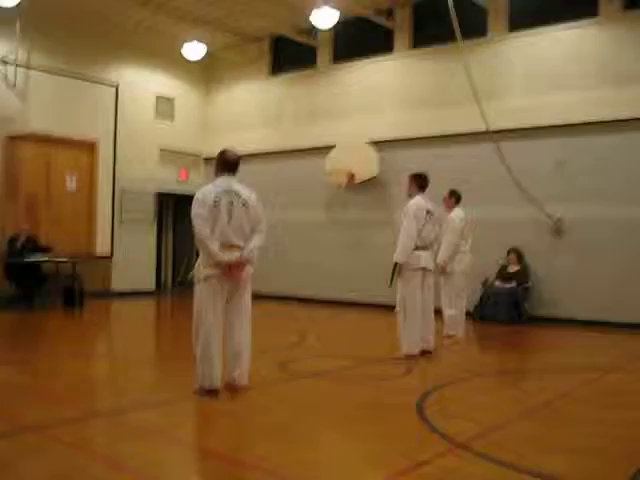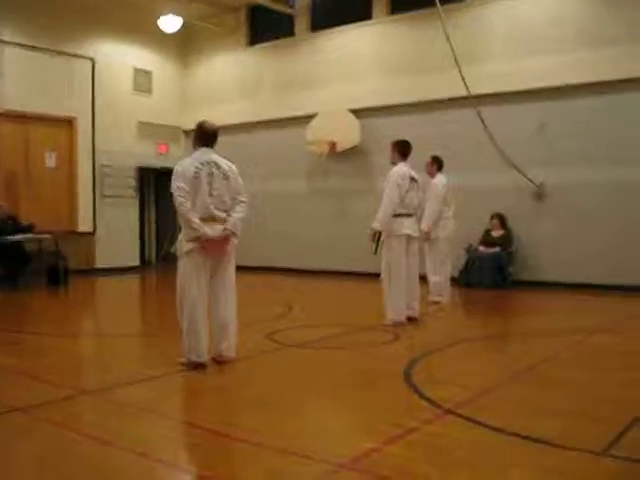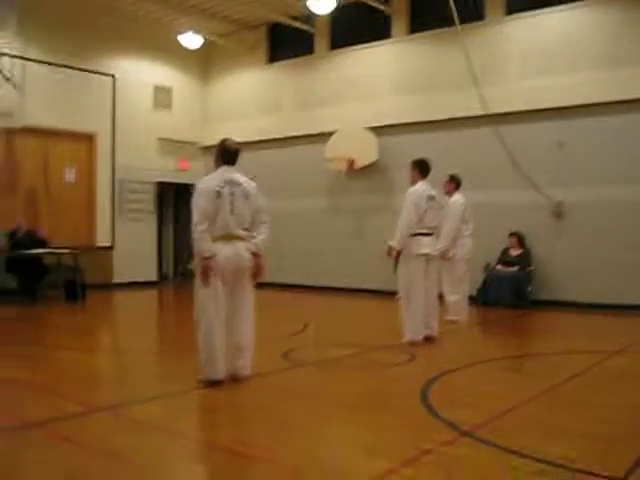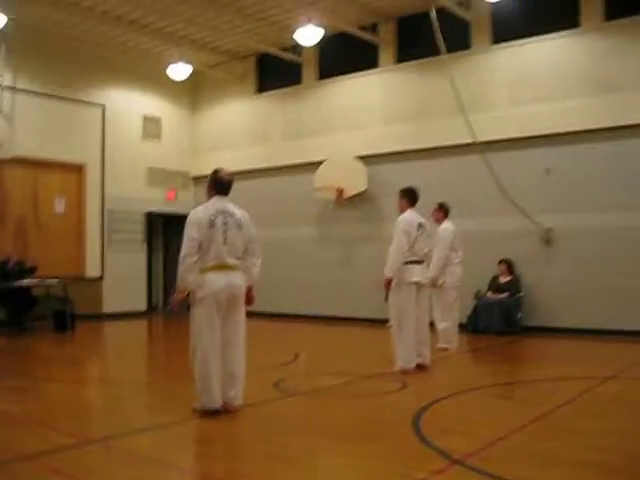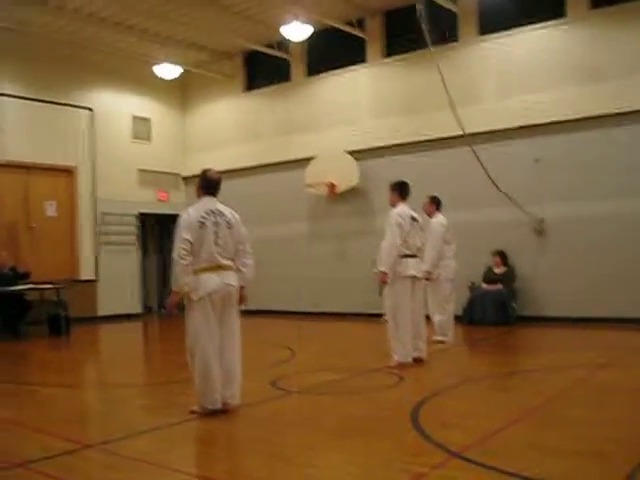
dt=0.3s
person 1, frame 1
left shoulder: (205, 194)
right shoulder: (249, 196)
left elbow: (202, 231)
right elbow: (259, 230)
left wrist: (220, 259)
right wrist: (244, 257)
left hip: (214, 264)
right hip: (240, 264)
left knee: (209, 324)
right knee: (239, 323)
left ankle: (210, 381)
right ankle: (238, 378)
person 1, frame 2
left shoulder: (184, 167)
right shoulder: (229, 167)
left elbow: (183, 204)
right elbow: (241, 202)
left wrist: (201, 233)
right wrist: (228, 231)
left hip: (195, 237)
right hip: (223, 235)
left knee: (194, 298)
right knee: (224, 295)
left ankle: (196, 354)
right ankle: (225, 350)
person 1, frame 3
left shoulder: (206, 184)
right shoulder: (250, 186)
left elbow: (200, 224)
right elbow: (260, 223)
left wrist: (202, 257)
right wrist: (257, 255)
left hip: (215, 252)
right hip: (242, 252)
left knee: (211, 314)
right knee: (241, 313)
left ankle: (213, 371)
right ankle: (240, 368)
person 1, frame 4
left shoulder: (199, 214)
right shoulder: (242, 216)
left elbow: (189, 254)
right elbow: (252, 254)
left wrist: (182, 288)
right wrist: (249, 285)
left hip: (208, 282)
right hip: (235, 281)
left knee: (206, 344)
right knee: (233, 343)
left ankle: (210, 401)
right ankle: (232, 398)
person 1, frame 5
left shoulder: (189, 215)
right shoulder: (232, 216)
left elbow: (182, 256)
right elbow: (244, 254)
left wrist: (177, 289)
right wrist: (242, 285)
left hip: (201, 284)
right hip: (228, 282)
left knee: (204, 345)
right knee: (229, 343)
left ankle: (210, 402)
right ankle: (229, 398)
person 2, frame 1
left shoulder: (413, 205)
right shoulder: (430, 208)
left elbow: (408, 234)
right elbow: (433, 235)
left wrist: (399, 259)
right wrist: (428, 255)
left hip: (413, 258)
right hip: (427, 258)
left knee: (409, 305)
right knee: (425, 303)
left ankle: (411, 347)
right ankle: (426, 344)
person 2, frame 2
left shoulder: (396, 173)
right shoulder: (413, 176)
left elbow: (389, 202)
right elbow: (416, 202)
left wrist: (378, 226)
right wrist: (412, 222)
left hip: (396, 225)
right hip: (411, 225)
left knee: (394, 272)
right knee: (410, 270)
left ankle: (397, 314)
right ankle: (411, 311)
person 2, frame 3
left shoulder: (414, 192)
right shoulder: (433, 194)
left elbow: (407, 221)
right elbow: (436, 222)
left wrist: (394, 244)
left hip: (414, 245)
right hip: (429, 244)
left knee: (412, 291)
right knee: (428, 290)
left ankle: (414, 333)
right ankle: (430, 330)
person 2, frame 4
left shoulder: (404, 220)
right shoulder: (422, 222)
left elbow: (398, 250)
right elbow: (425, 250)
left wrist: (388, 274)
right wrist: (420, 268)
left hip: (405, 273)
right hip: (420, 272)
left knee: (403, 320)
right knee: (420, 318)
left ankle: (406, 362)
right ankle: (421, 358)
person 2, frame 5
left shoulder: (396, 214)
right shoulder: (415, 216)
left elbow: (393, 244)
right elbow: (419, 243)
left wrist: (383, 269)
left hip: (399, 266)
right hip: (414, 265)
left knee: (399, 313)
right knee: (415, 311)
left ankle: (403, 356)
right ankle: (418, 352)
person 3, frame 1
left shoulder: (454, 217)
right shoulder: (458, 215)
left elbow: (451, 241)
left wrist: (442, 261)
right wrist: (444, 260)
left hip: (454, 262)
right hip: (457, 261)
left knee: (452, 297)
right knee: (455, 296)
left ankle: (454, 329)
right ankle: (455, 328)
person 3, frame 2
left shoulder: (436, 183)
right shoulder: (440, 182)
left elbow: (434, 208)
left wrist: (427, 228)
right wrist: (428, 227)
left hip: (438, 228)
right hip: (441, 227)
left knee: (437, 263)
right knee: (440, 262)
left ankle: (439, 295)
right ankle: (440, 293)
person 3, frame 3
left shoulder: (455, 202)
right shoulder: (458, 200)
left elbow: (452, 227)
left wrist: (444, 248)
right wrist: (445, 246)
left hip: (456, 247)
right hip: (459, 246)
left knee: (455, 282)
right knee: (457, 282)
left ankle: (457, 314)
right ankle: (458, 313)
person 3, frame 4
left shoulder: (444, 229)
right shoulder: (448, 228)
left elbow: (441, 255)
left wrist: (434, 276)
right wrist: (435, 275)
left hip: (446, 275)
right hip: (449, 274)
left knee: (445, 310)
right knee: (448, 310)
left ankle: (447, 342)
right ankle: (448, 340)
person 3, frame 5
left shoulder: (436, 223)
right shoulder: (440, 221)
left elbow: (434, 248)
left wrist: (428, 269)
right wrist: (429, 268)
left hip: (439, 268)
right hip: (442, 267)
left knee: (440, 303)
right knee: (442, 302)
left ankle: (443, 334)
right ankle: (444, 333)
